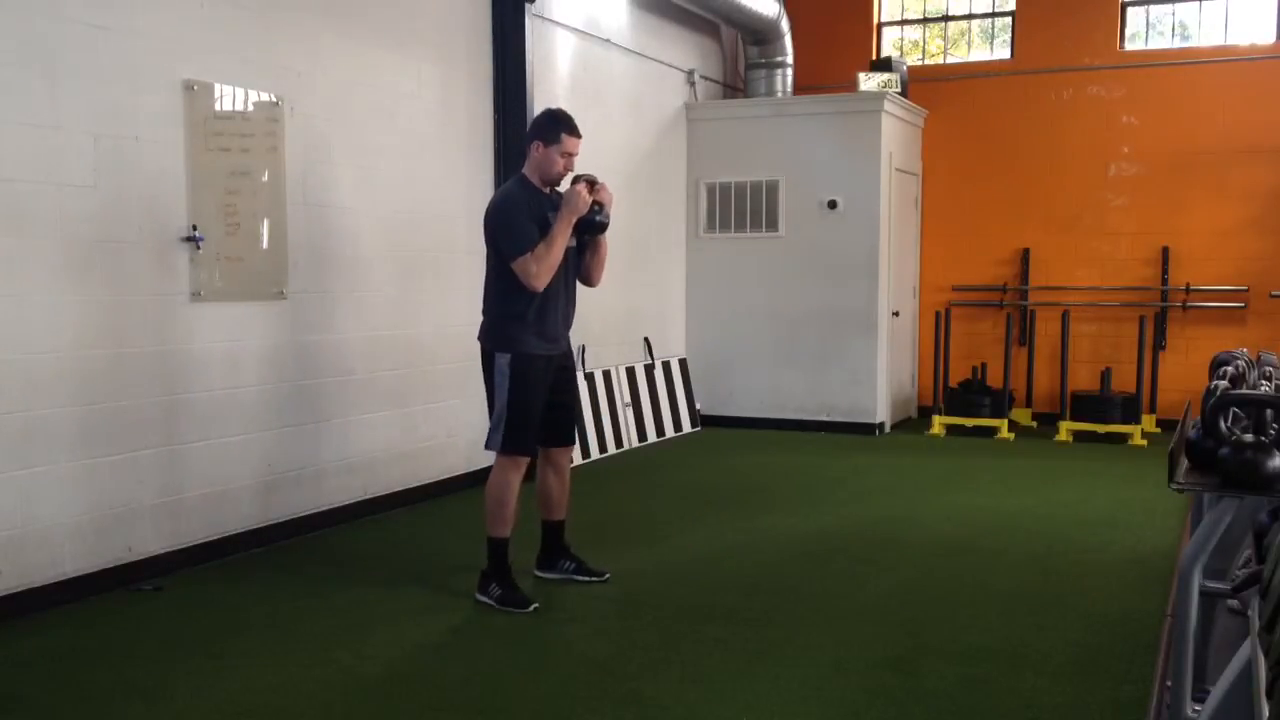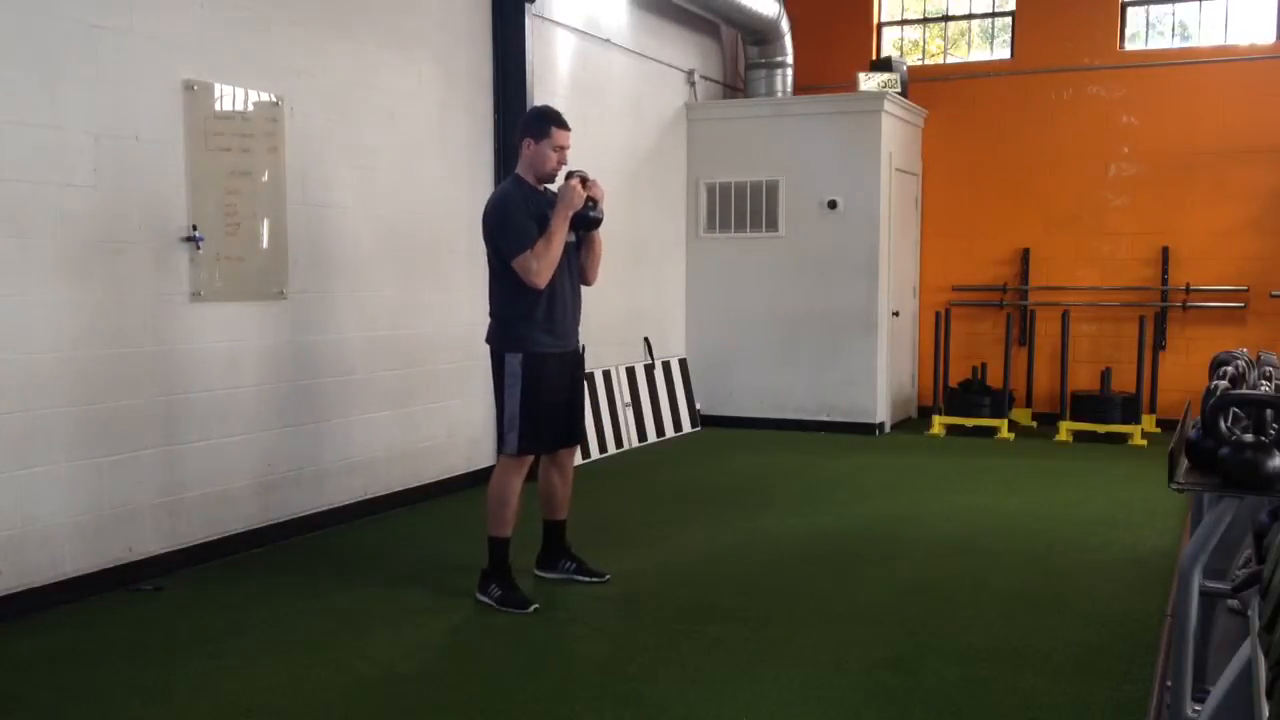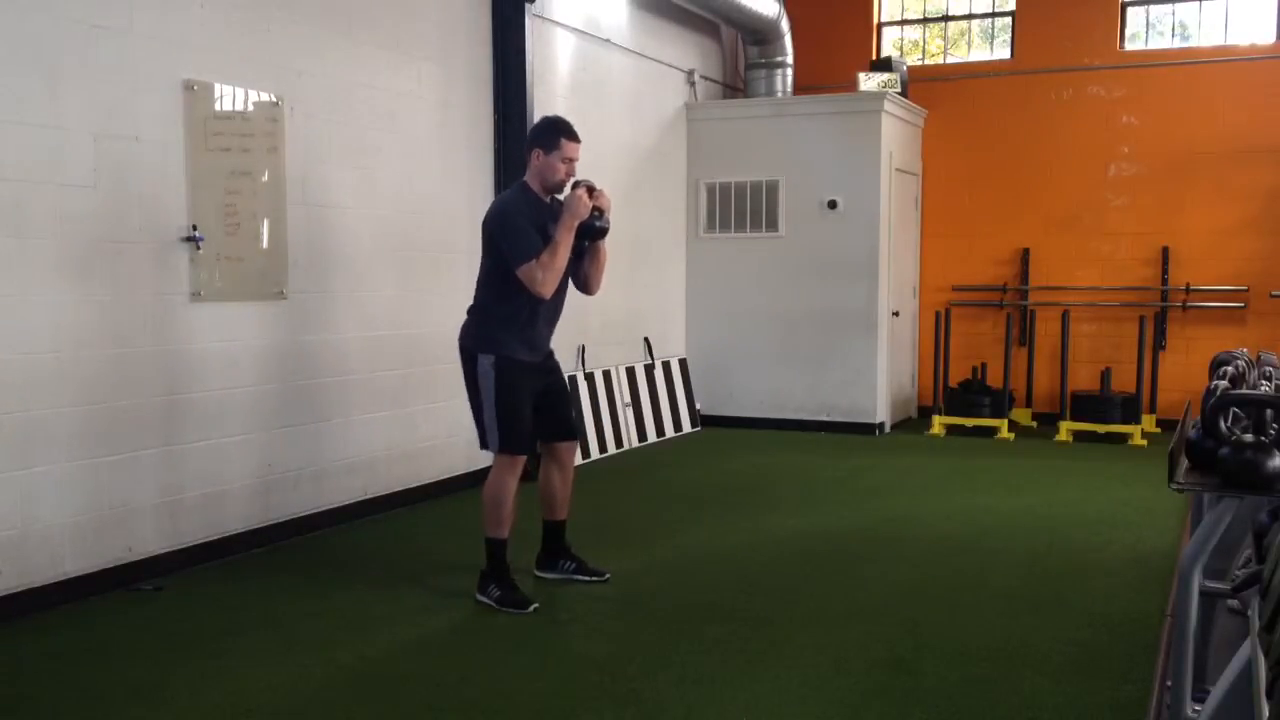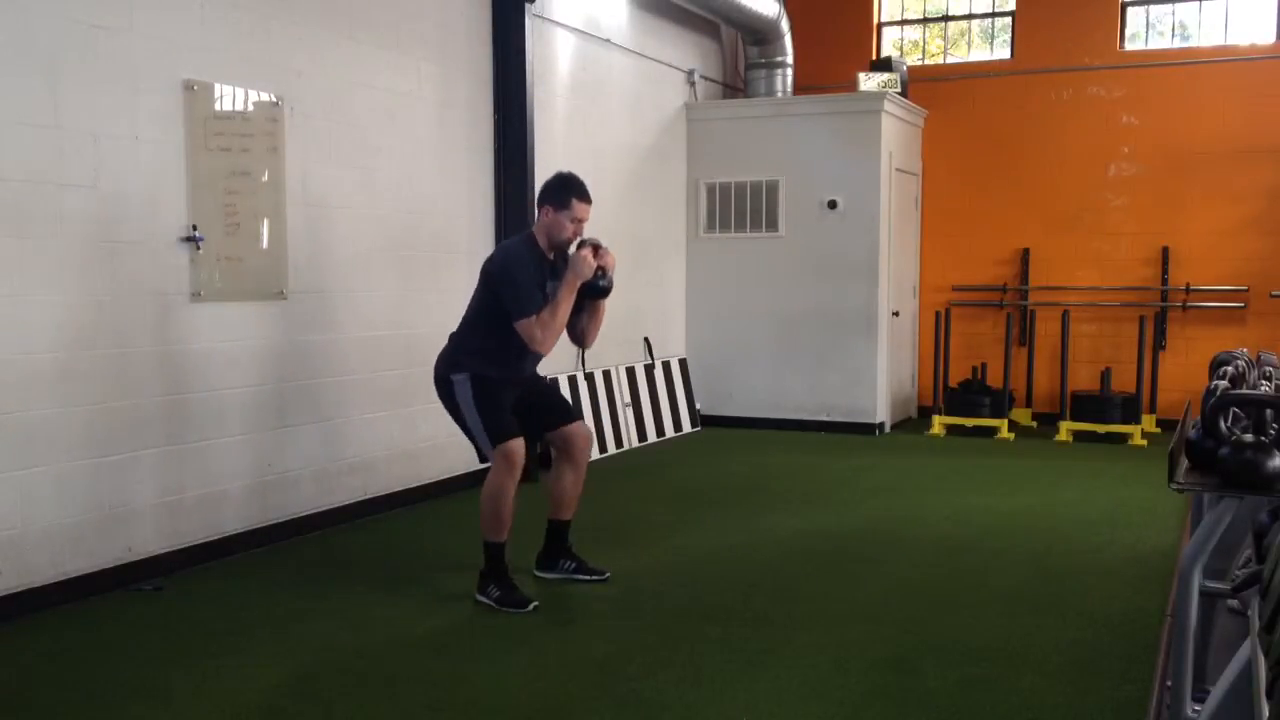
dt=0.4s
person 1, frame 1
left shoulder: (561, 201)
right shoulder: (511, 203)
left elbow: (590, 275)
right elbow: (535, 276)
right wrist: (567, 218)
left hip: (556, 347)
right hip: (515, 350)
left knee: (559, 450)
right knee: (514, 456)
left ankle: (553, 553)
right ankle: (495, 574)
person 1, frame 2
left shoulder: (555, 200)
right shoulder: (508, 202)
left elbow: (587, 274)
right elbow: (536, 273)
right wrist: (563, 214)
left hip: (564, 346)
right hip: (524, 350)
left knee: (563, 452)
right knee: (518, 457)
left ankle: (554, 553)
right ankle: (495, 575)
person 1, frame 3
left shoulder: (558, 210)
right shoulder: (510, 210)
left elbow: (589, 284)
right elbow: (541, 284)
right wrist: (570, 222)
left hip: (536, 351)
right hip: (495, 351)
left knee: (563, 446)
right knee: (512, 456)
left ankle: (553, 553)
right ankle: (493, 575)
person 1, frame 4
left shoulder: (562, 261)
right shoulder: (514, 261)
left elbow: (584, 339)
right elbow: (541, 340)
right wrist: (573, 281)
left hip: (515, 374)
right hip: (469, 374)
left knee: (577, 439)
right knee: (510, 454)
left ankle: (555, 552)
right ankle: (493, 576)
